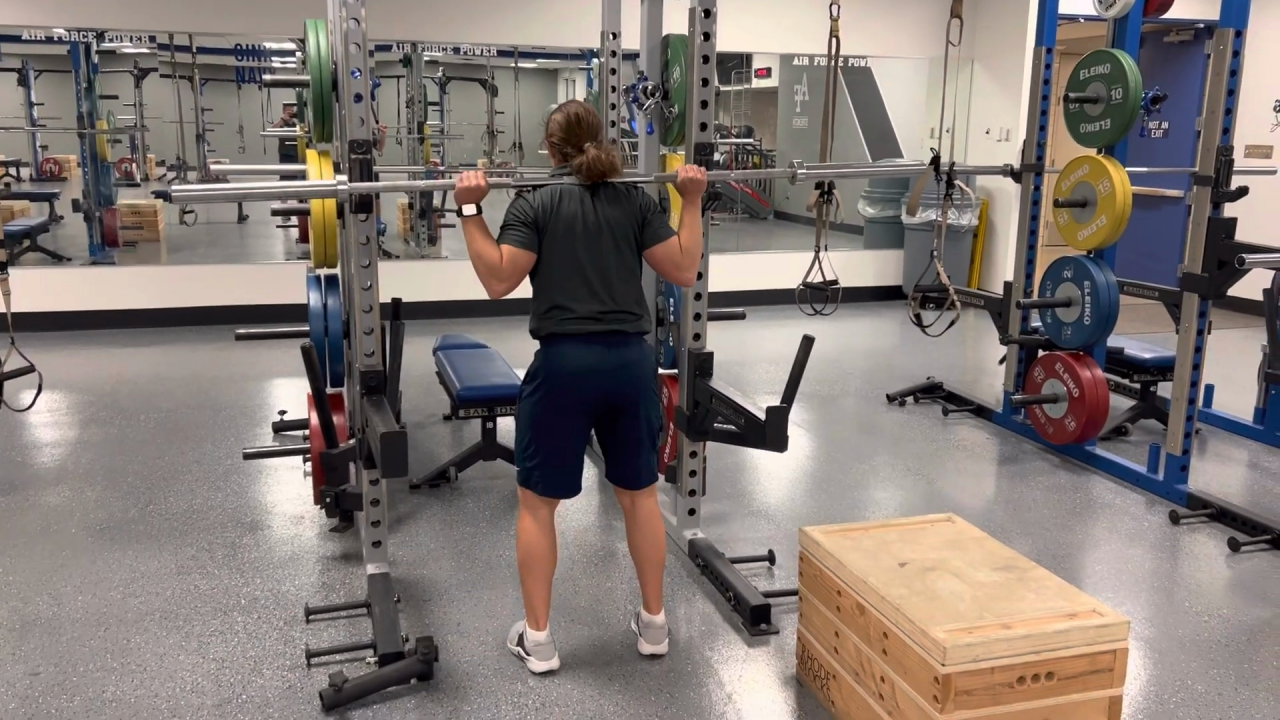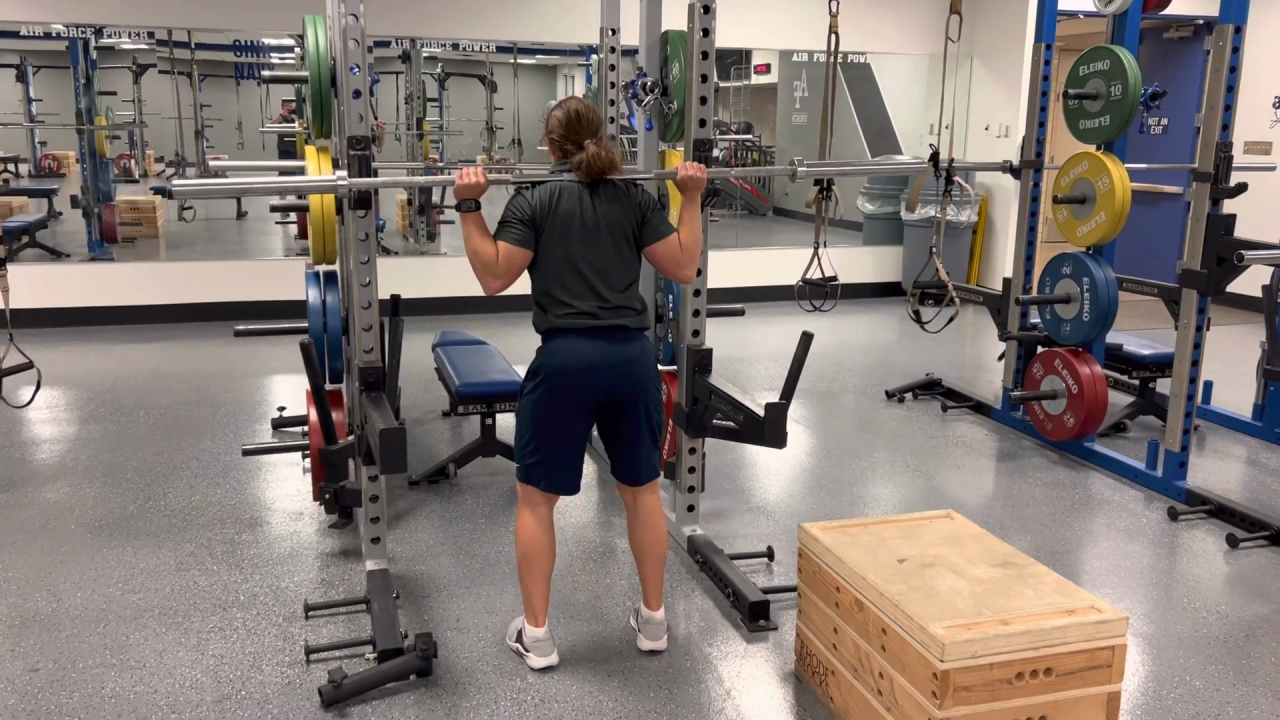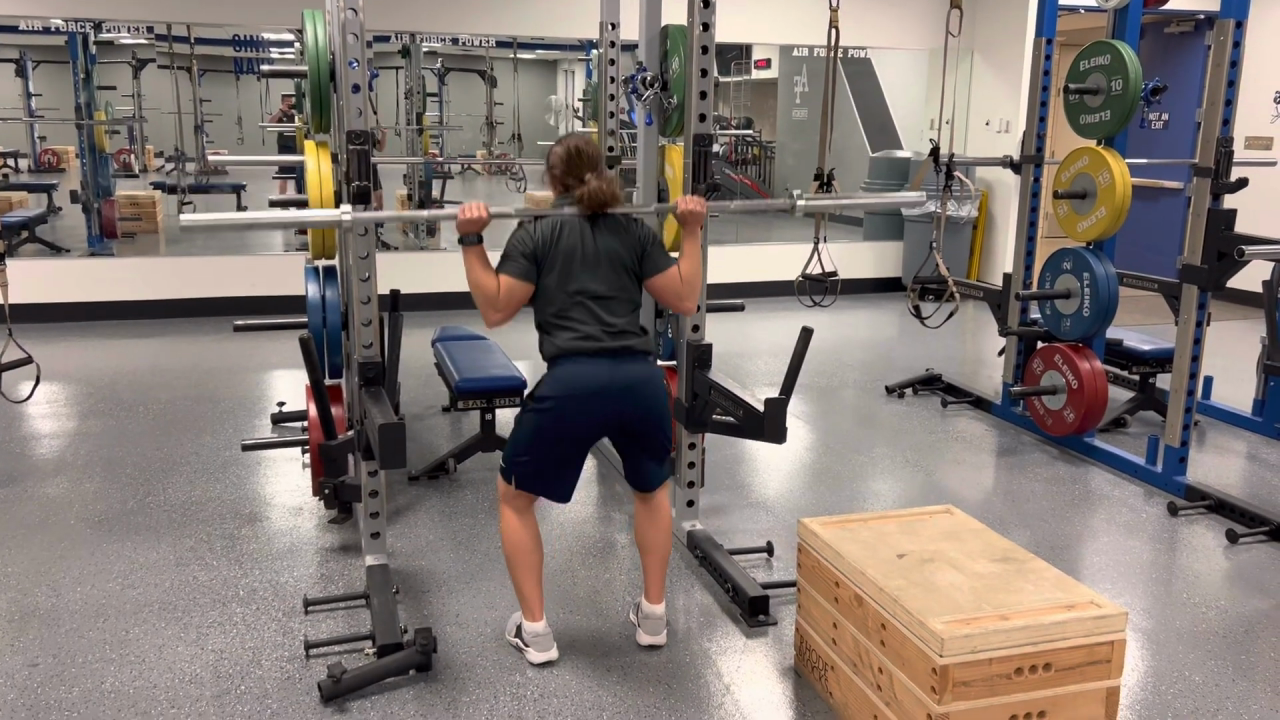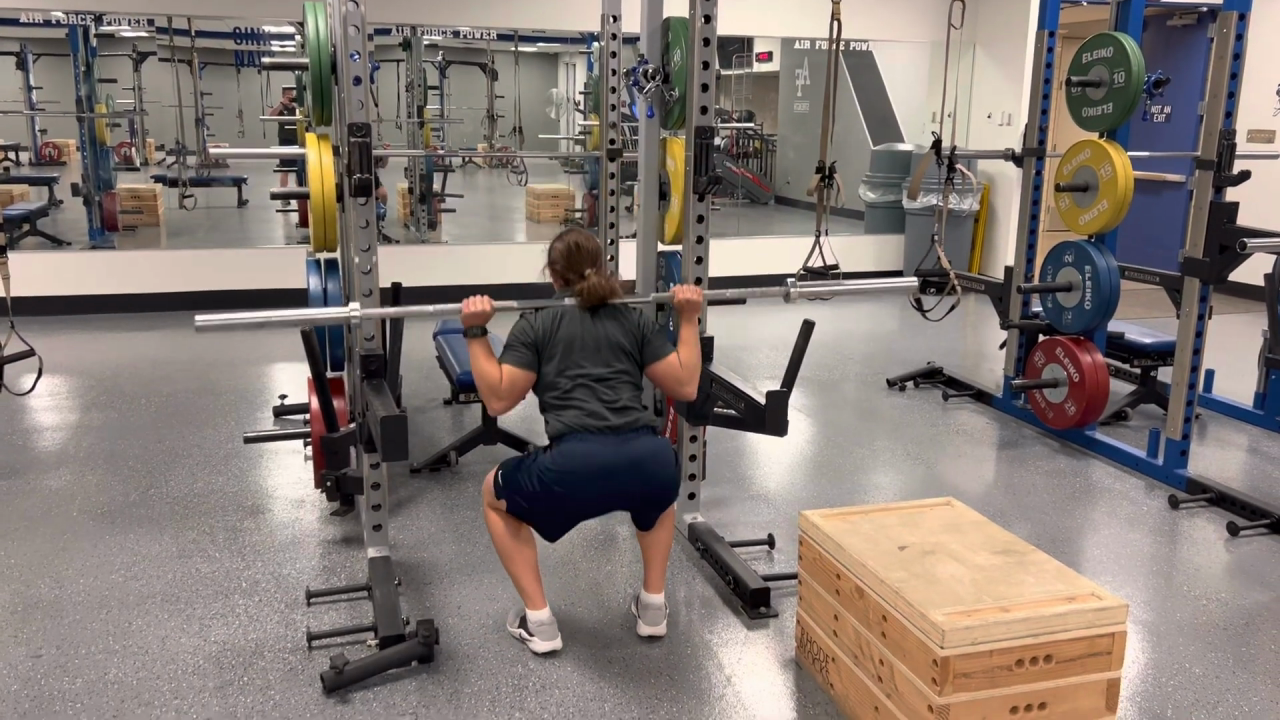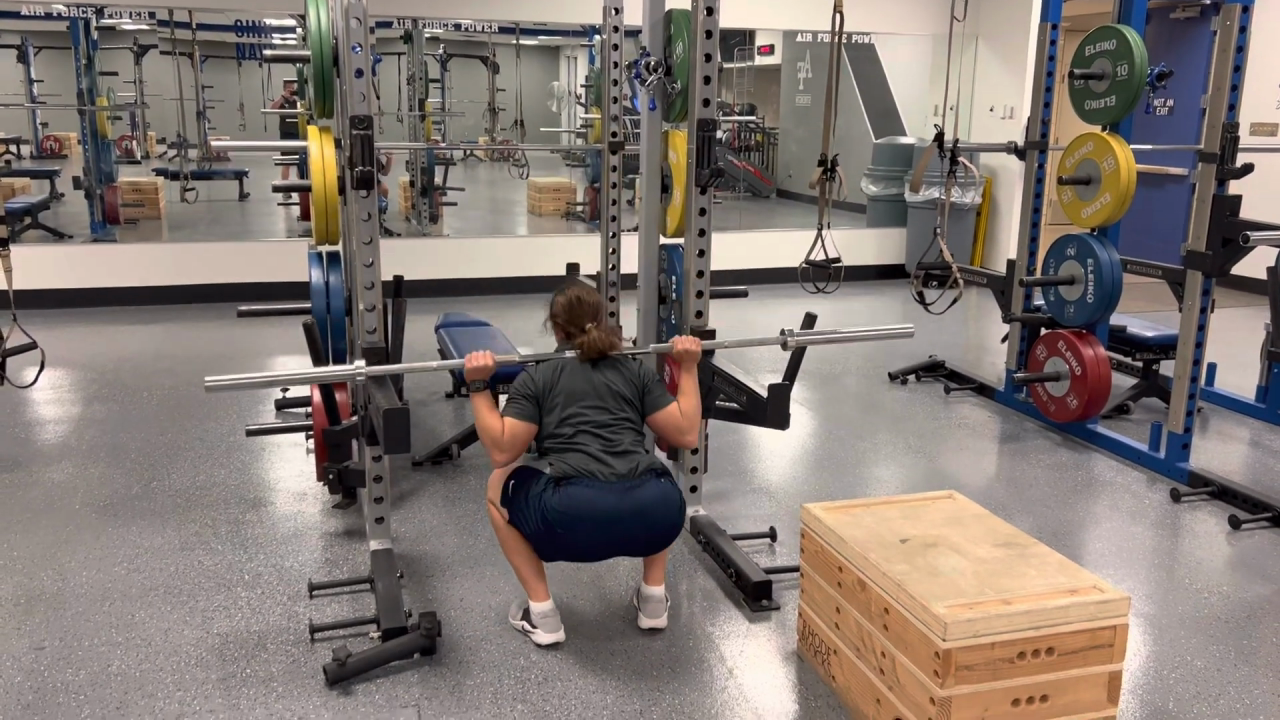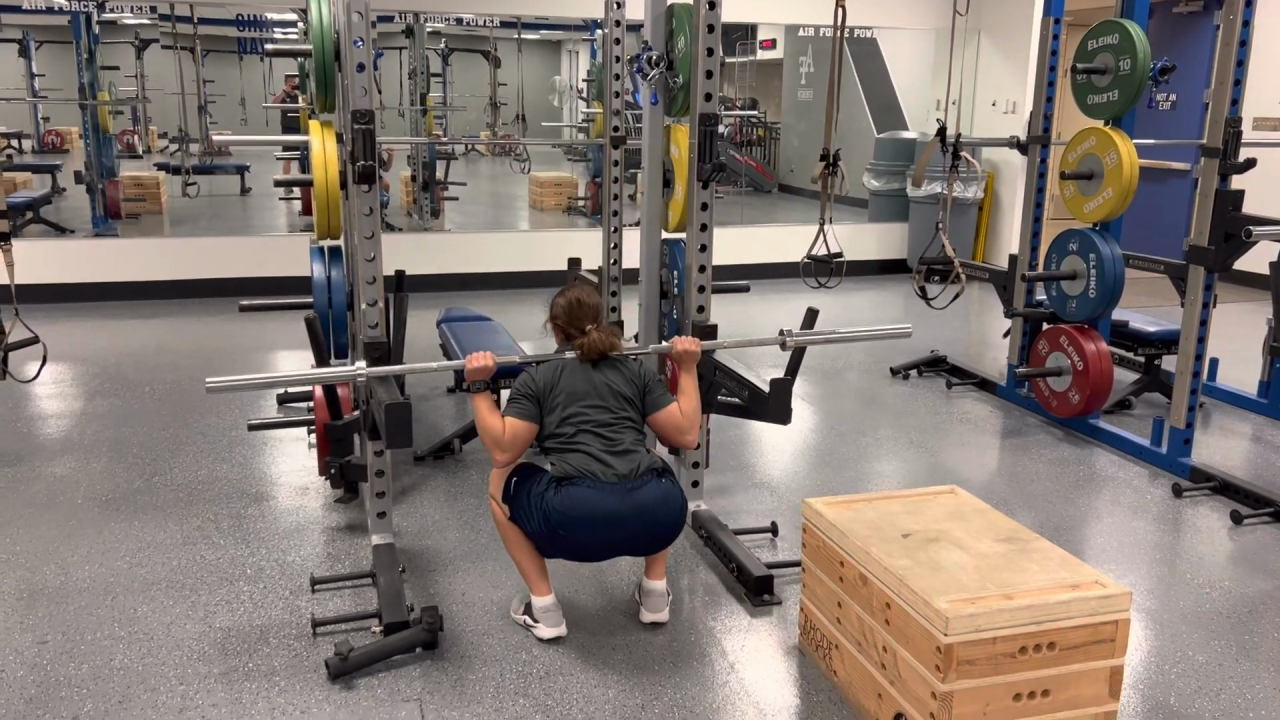
dt=0.4s
person 1, frame 1
left shoulder: (535, 204)
right shoulder: (637, 201)
left elbow: (498, 280)
right elbow: (684, 270)
left wrist: (470, 209)
right wrist: (692, 201)
left hip: (564, 365)
right hip: (631, 361)
left knee: (537, 501)
right knee: (640, 493)
left ankle: (538, 637)
right ankle: (654, 622)
person 1, frame 2
left shoulder: (534, 200)
right shoulder: (636, 197)
left elbow: (494, 277)
right elbow: (684, 267)
left wrist: (468, 207)
right wrist: (692, 199)
left hip: (565, 360)
right hip: (632, 356)
left knee: (536, 498)
right knee: (643, 490)
left ankle: (536, 634)
right ankle: (654, 618)
person 1, frame 3
left shoulder: (535, 234)
right shoulder: (636, 231)
left elbow: (495, 310)
right elbow: (686, 301)
left wrist: (471, 242)
right wrist: (692, 232)
left hip: (572, 386)
right hip: (642, 383)
left knee: (514, 497)
right knee: (653, 489)
left ankle: (535, 630)
right ankle: (653, 614)
person 1, frame 4
left shoulder: (536, 325)
right shoulder: (635, 319)
left elbow: (499, 399)
right elbow: (685, 387)
left wrist: (475, 334)
right wrist: (688, 320)
left hip: (575, 469)
right hip: (649, 466)
left knee: (495, 496)
right knee: (658, 484)
left ankle: (538, 620)
right ankle: (653, 605)
person 1, frame 5
left shoulder: (537, 377)
right shoulder: (636, 370)
left elbow: (502, 451)
right elbow: (686, 435)
left wrist: (478, 387)
right wrist: (688, 369)
left hip: (579, 519)
right hip: (657, 518)
left knee: (499, 488)
left ankle: (542, 613)
right ankle: (653, 598)
person 1, frame 6
left shoulder: (538, 378)
right shoulder: (636, 371)
left elbow: (502, 452)
right elbow: (686, 436)
left wrist: (479, 387)
right wrist: (687, 368)
left hip: (580, 521)
right hip: (659, 517)
left knee: (502, 482)
left ankle: (543, 607)
right ankle: (655, 591)
